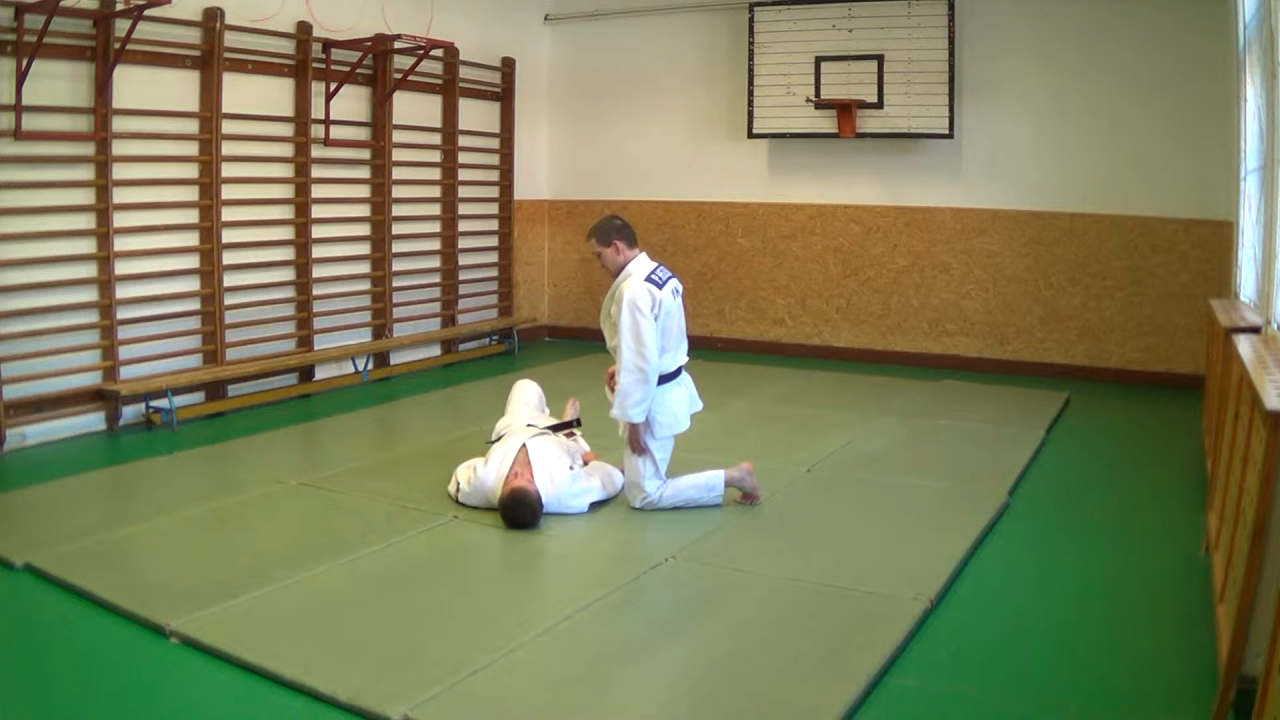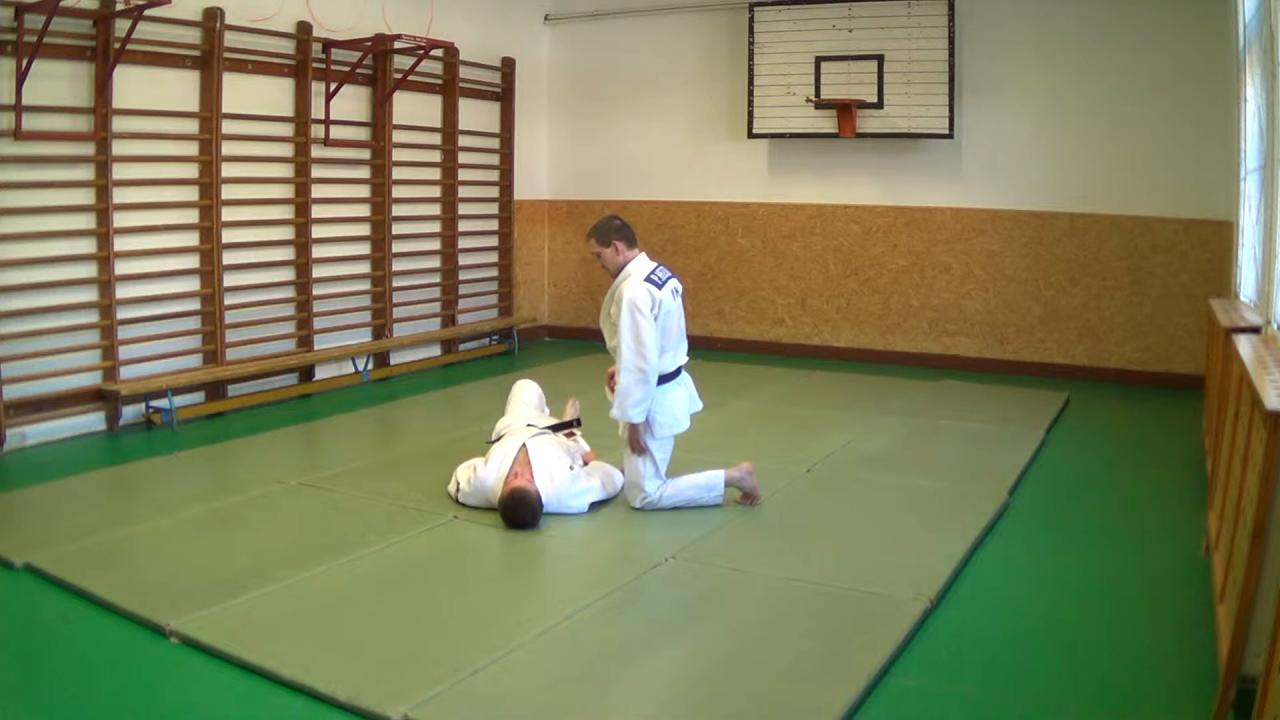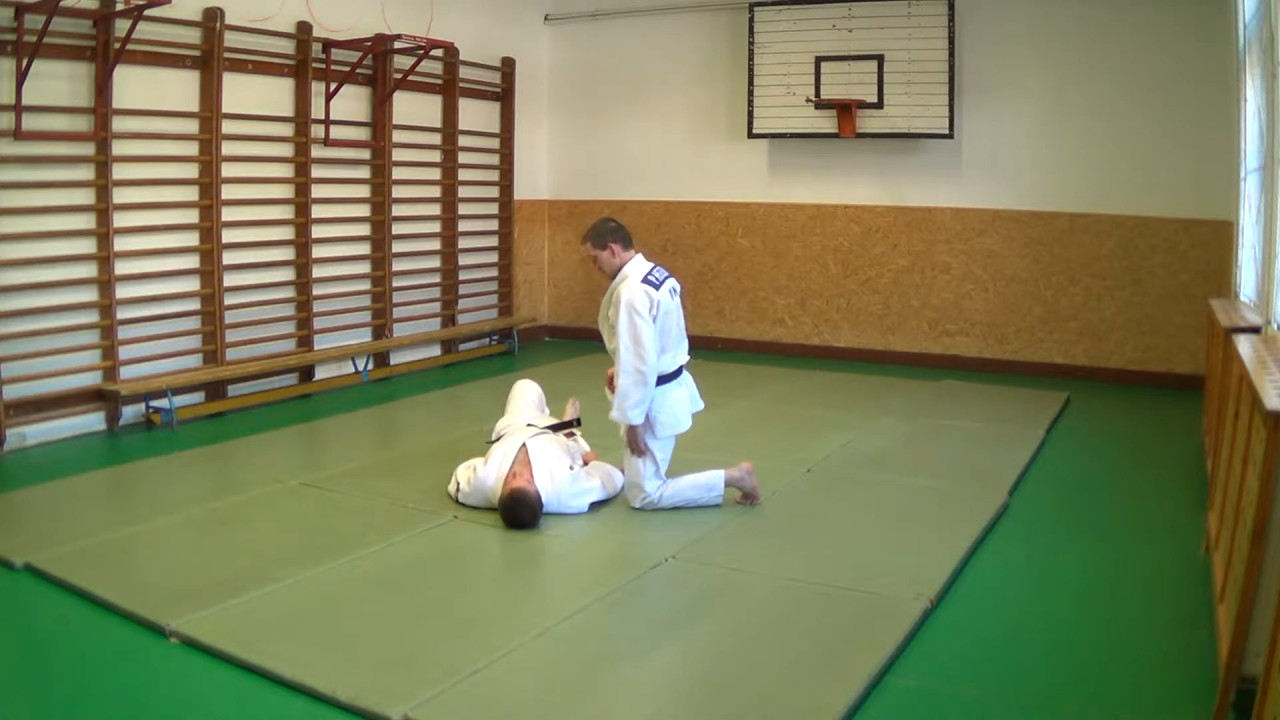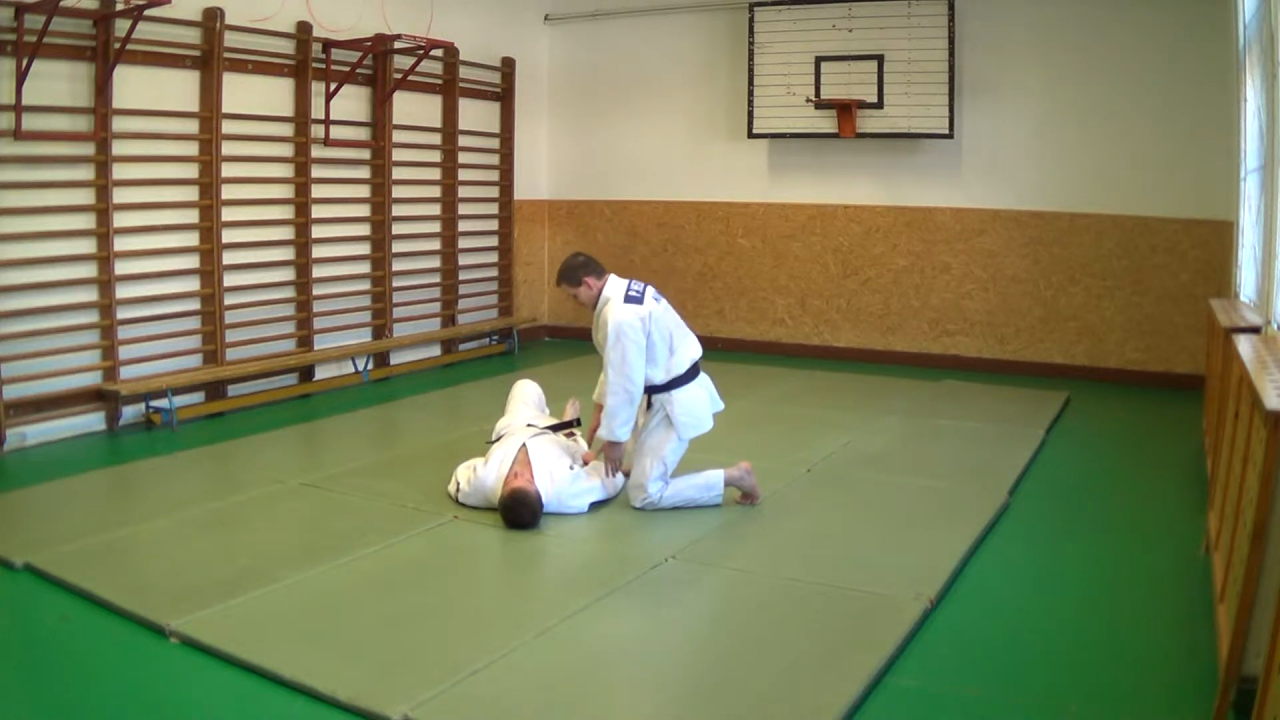
dt=0.4s
person 1, frame 1
left shoulder: (634, 290)
right shoulder: (656, 274)
left elbow: (640, 363)
left wrist: (634, 418)
right wrist: (620, 366)
left hip: (655, 398)
right hip: (668, 387)
left knee: (643, 495)
left ankle: (734, 476)
person 1, frame 2
left shoulder: (634, 290)
right shoulder: (655, 273)
left elbow: (641, 363)
left wrist: (634, 418)
right wrist: (620, 366)
left hip: (655, 398)
right hip: (668, 387)
left knee: (643, 495)
left ankle: (733, 476)
person 1, frame 3
left shoulder: (631, 292)
right shoulder: (653, 273)
left elbow: (638, 363)
left wrist: (631, 420)
right wrist: (619, 368)
left hip: (656, 399)
right hip: (670, 387)
left knee: (643, 496)
left ankle: (734, 477)
person 1, frame 4
left shoulder: (620, 315)
right shoulder: (624, 291)
left elbow: (625, 382)
right elbow: (617, 367)
left wrist: (614, 437)
right wrist: (600, 411)
left hip: (677, 402)
right hip: (681, 391)
left knee: (644, 495)
left ankle: (733, 476)
person 2, frame 1
left shoulder: (482, 484)
right shoulder: (564, 489)
left elbow: (458, 483)
right elbow: (611, 480)
left knee: (526, 387)
right ankle: (568, 430)
person 2, frame 2
left shoulder: (481, 485)
right shoulder: (565, 489)
left elbow: (459, 481)
right elbow: (612, 479)
left knee: (526, 386)
right ankle: (570, 433)
person 2, frame 3
left shoulder: (482, 484)
right shoulder: (565, 489)
left elbow: (458, 481)
right elbow: (612, 479)
left knee: (526, 386)
right ankle: (567, 427)
person 2, frame 4
left shoulder: (482, 484)
right shoulder: (565, 489)
left elbow: (459, 479)
right elbow: (612, 479)
left knee: (525, 386)
right ankle: (567, 429)
